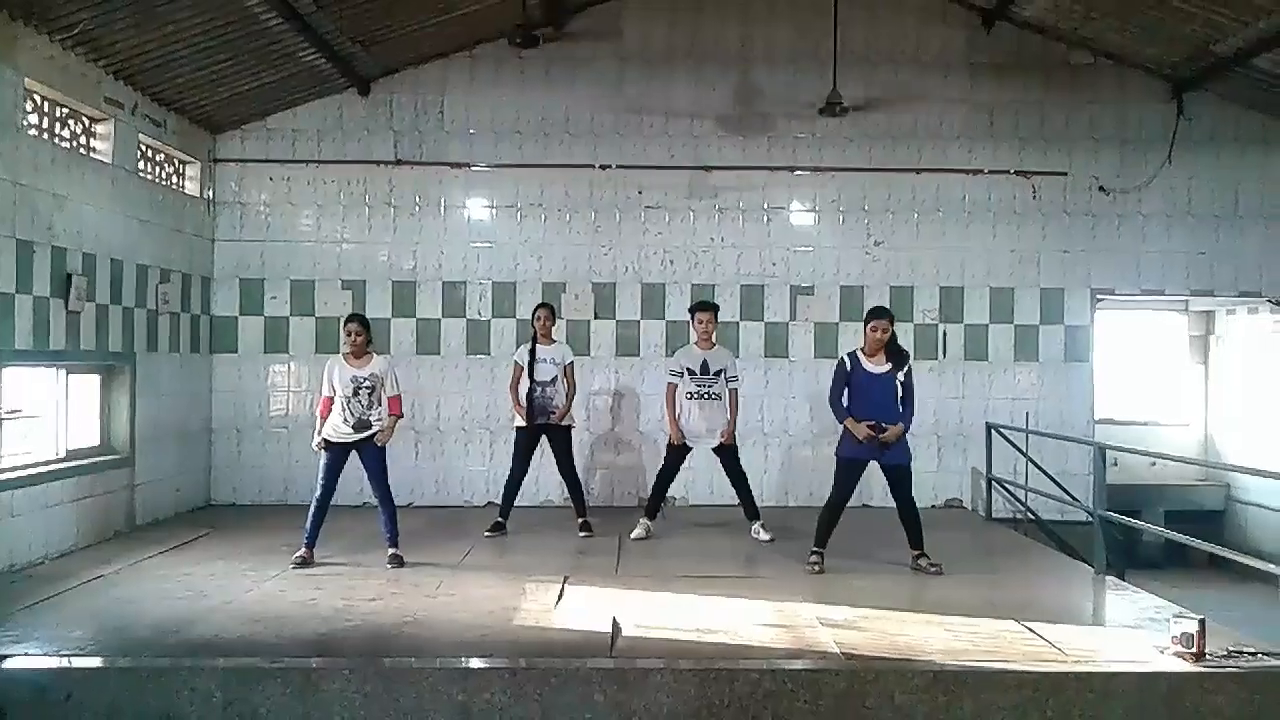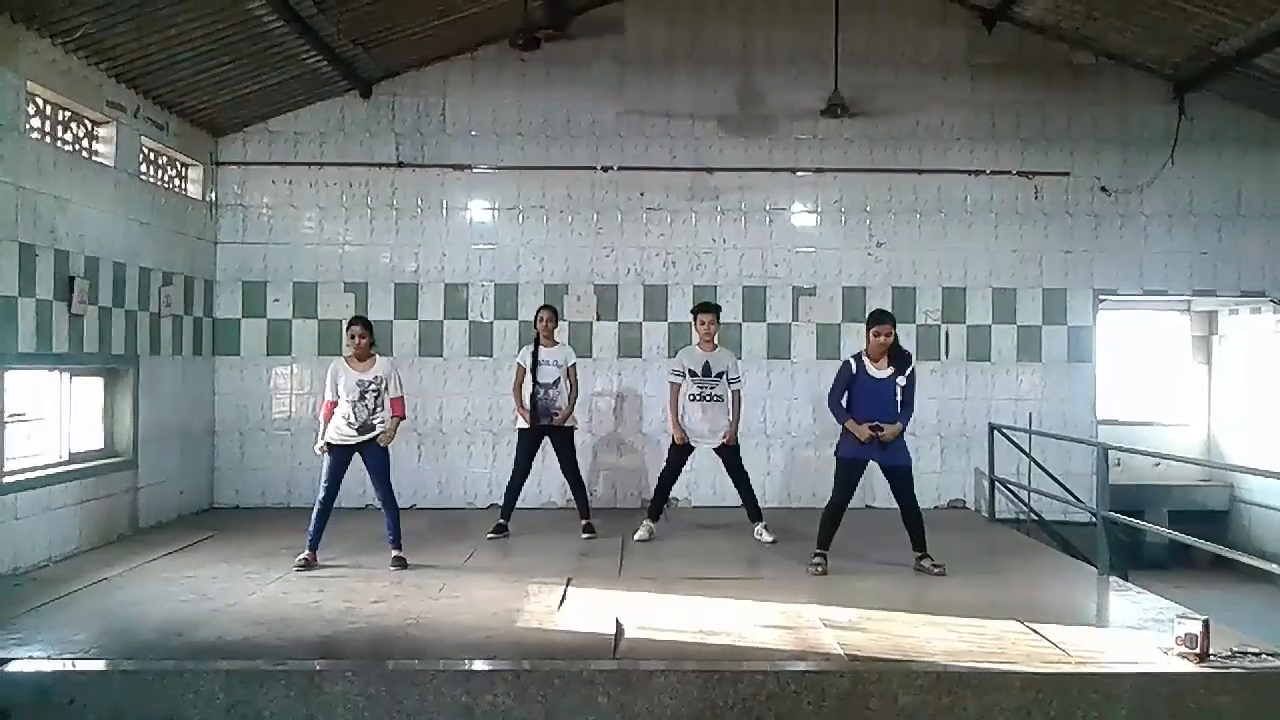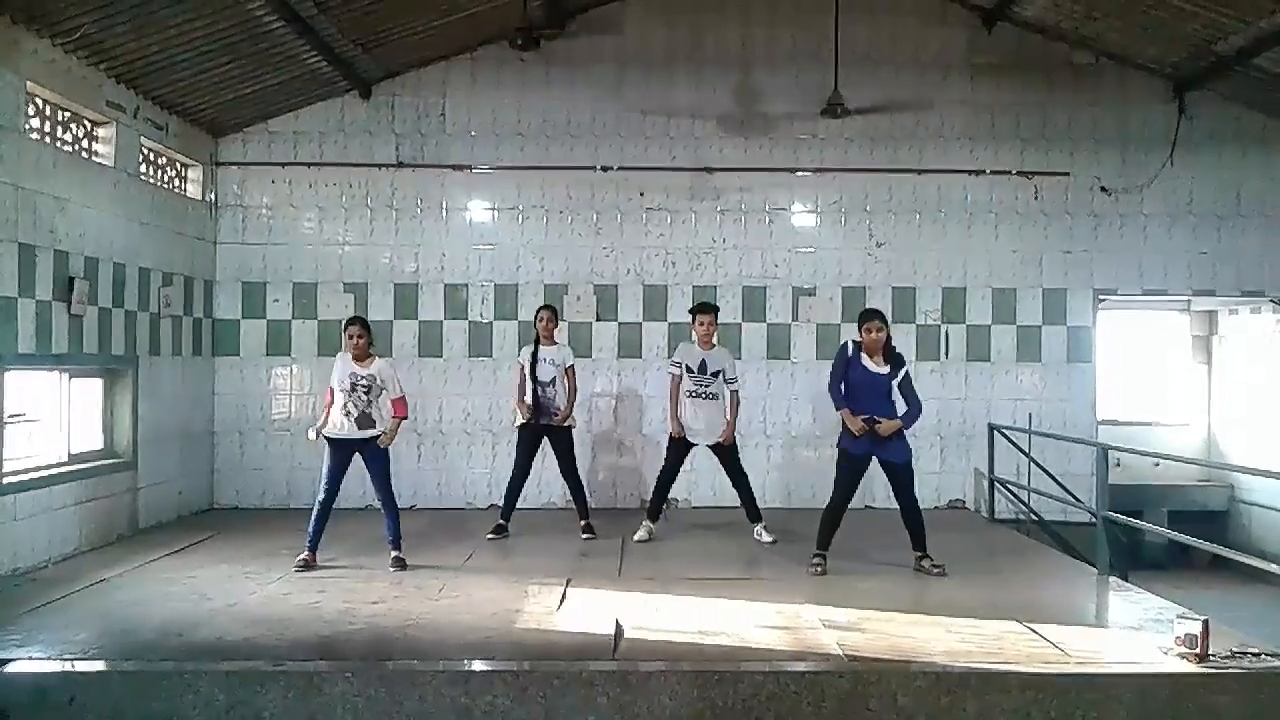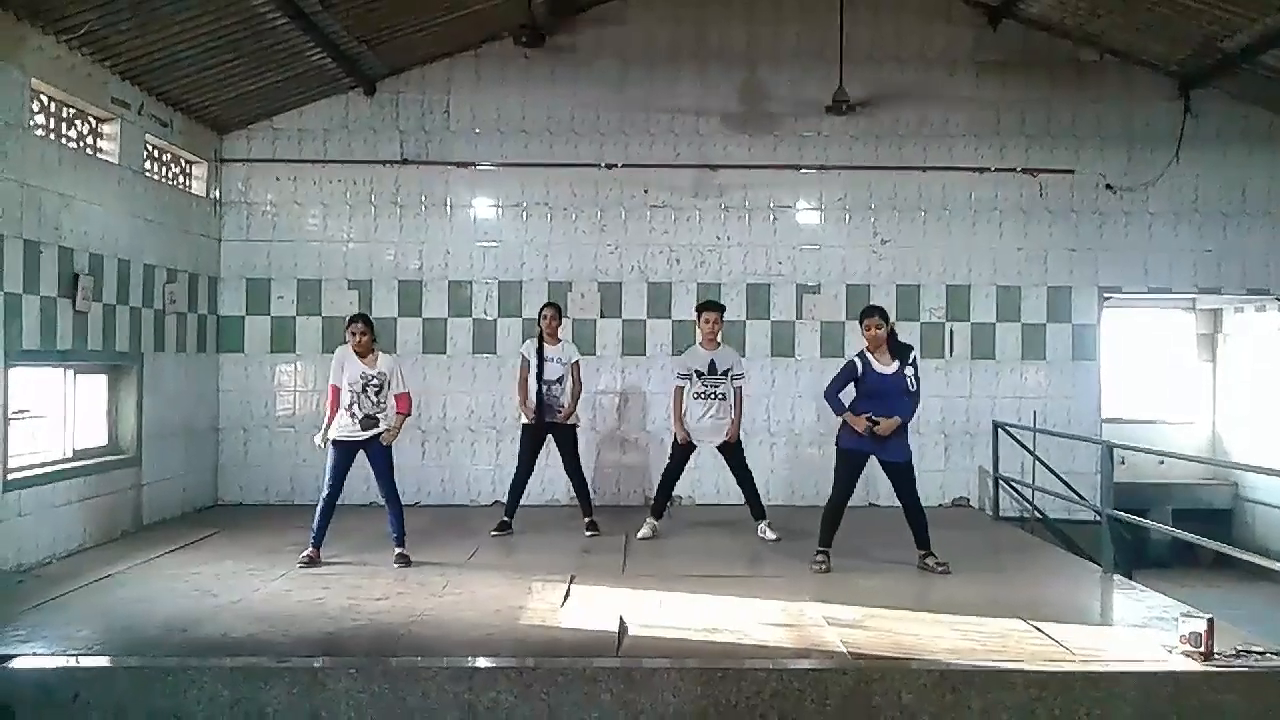
dt=0.4s
person 1, frame 1
left shoulder: (900, 361)
right shoulder: (850, 361)
left elbow: (908, 402)
right elbow: (835, 399)
left wrist: (900, 427)
right wrist: (853, 425)
left hip: (893, 441)
right hip: (856, 440)
left knee: (905, 499)
right knee: (838, 497)
left ankle: (918, 555)
right ankle: (817, 552)
person 1, frame 2
left shoulder: (903, 363)
right shoulder: (854, 364)
left elbow: (908, 403)
right elbow: (834, 400)
left wrist: (898, 427)
right wrist: (853, 427)
left hip: (892, 441)
right hip: (855, 440)
left knee: (908, 500)
right knee: (839, 499)
left ankle: (921, 556)
right ankle: (820, 554)
person 1, frame 3
left shoulder: (896, 364)
right shoulder: (849, 351)
left elbow: (914, 405)
right elbow: (834, 385)
left wrist: (898, 423)
right wrist: (848, 417)
left hip: (892, 439)
right hip: (856, 437)
left knee: (908, 499)
right knee: (840, 498)
left ankle: (921, 556)
right ankle: (819, 554)
person 1, frame 4
left shoulder: (907, 356)
right shoulder: (859, 362)
left elbow: (913, 397)
right elbow: (830, 393)
left wrist: (896, 421)
right wrist: (851, 419)
left hip: (894, 438)
right hip: (856, 436)
left knee: (910, 497)
right knee: (840, 495)
left ankle: (925, 554)
right ankle: (822, 551)
person 2, frame 1
left shoulder: (382, 364)
right shoulder: (334, 364)
left elbow: (394, 401)
right elbow: (325, 402)
left wrist: (389, 428)
right wrist: (318, 433)
left hip: (370, 437)
right hip: (336, 436)
left knee: (382, 492)
right knee: (322, 492)
left ankle: (393, 548)
right ankle: (307, 548)
person 2, frame 2
left shoulder: (385, 365)
right shoulder: (337, 367)
left elbow: (397, 403)
right elbow: (329, 405)
left wrist: (391, 430)
right wrist: (321, 437)
left hip: (373, 439)
right hip: (339, 438)
left knee: (385, 494)
right knee: (326, 495)
left ankle: (397, 550)
right ankle: (310, 551)
person 2, frame 3
left shoulder: (383, 366)
right shoulder: (341, 360)
left elbow: (400, 404)
right elbow: (331, 396)
left wrist: (392, 432)
right wrist: (320, 424)
left hip: (372, 438)
right hip: (338, 437)
left knee: (385, 494)
right knee: (326, 494)
left ankle: (396, 550)
right ankle: (310, 552)
person 2, frame 4
left shoulder: (388, 362)
right shoulder: (342, 355)
left elbow: (403, 400)
right elbow: (334, 395)
left wrist: (395, 429)
right wrist: (324, 429)
left hip: (377, 436)
right hip: (343, 436)
left knee: (388, 491)
right knee: (330, 491)
left ankle: (400, 547)
right ankle: (314, 548)
person 3, frame 1
left shoulder: (726, 356)
right shoulder: (682, 355)
left elbow: (733, 392)
right elbow: (671, 391)
left wrist: (731, 427)
right wrist: (673, 425)
left hip: (719, 430)
right hip: (685, 429)
left knee: (737, 475)
right knee: (666, 473)
left ankle: (756, 523)
right ankle: (646, 520)
person 3, frame 2
left shoulder: (728, 358)
right shoulder: (684, 356)
left elbow: (735, 394)
right elbow: (674, 391)
left wrist: (734, 427)
right wrist: (675, 426)
left hip: (721, 431)
right hip: (688, 429)
left knee: (740, 476)
right knee: (668, 475)
left ankle: (759, 525)
right ankle: (649, 522)
person 3, frame 3
left shoulder: (725, 357)
right shoulder: (683, 350)
left elbow: (733, 393)
right elbow: (675, 384)
left wrist: (731, 426)
right wrist: (673, 419)
left hip: (719, 429)
right hip: (685, 427)
left knee: (738, 476)
right knee: (667, 474)
left ankle: (758, 525)
right ankle: (649, 522)
person 3, frame 4
left shoulder: (731, 356)
right shoulder: (689, 356)
left elbow: (738, 391)
right elbow: (679, 390)
left wrist: (736, 423)
right wrist: (677, 424)
left hip: (724, 428)
right hip: (690, 428)
left knee: (743, 474)
right knee: (671, 472)
left ankle: (762, 522)
right ankle: (653, 520)
person 4, frame 1
left shoulder: (563, 350)
right shoulder: (524, 350)
left elbow: (571, 384)
right elbow: (514, 383)
left wrist: (566, 408)
right wrist: (517, 406)
left hip: (557, 419)
right hip: (528, 419)
left knee: (568, 470)
right knee: (517, 471)
left ankle: (582, 519)
right ankle: (501, 520)
person 4, frame 2
left shoulder: (566, 351)
right shoulder: (527, 352)
left elbow: (574, 385)
right elbow: (517, 384)
left wrist: (569, 410)
right wrist: (520, 409)
left hip: (560, 420)
right hip: (530, 421)
left knee: (571, 471)
right knee: (519, 472)
left ankle: (586, 520)
right ankle: (503, 522)
person 4, frame 3
left shoulder: (564, 352)
right shoulder: (527, 351)
left elbow: (572, 386)
right elbow: (521, 383)
left wrist: (568, 410)
right wrist: (520, 404)
left hip: (559, 420)
right hip: (530, 419)
left knee: (570, 471)
right knee: (519, 471)
left ankle: (585, 521)
right ankle: (503, 522)
person 4, frame 4
left shoulder: (569, 349)
right shoulder: (530, 346)
left elbow: (577, 383)
right elbow: (522, 379)
left wrist: (572, 408)
right wrist: (523, 405)
left hip: (563, 418)
right hip: (534, 418)
left knee: (574, 469)
right knee: (523, 469)
left ankle: (588, 518)
right ankle: (507, 519)
